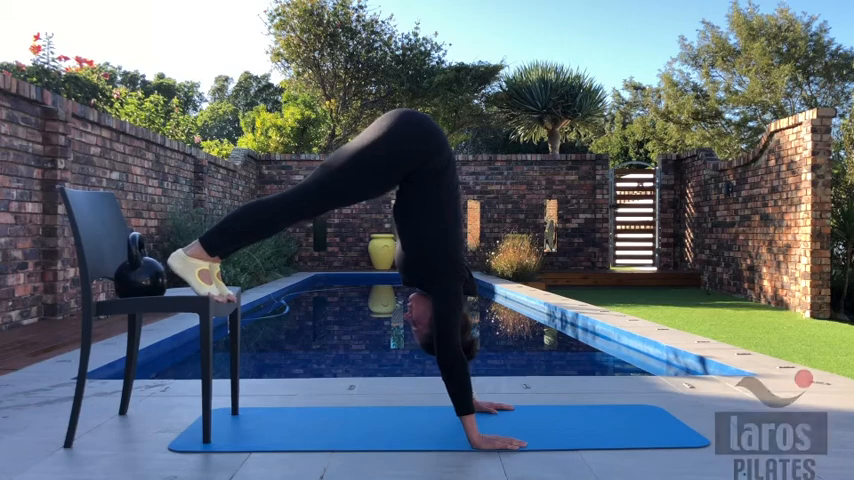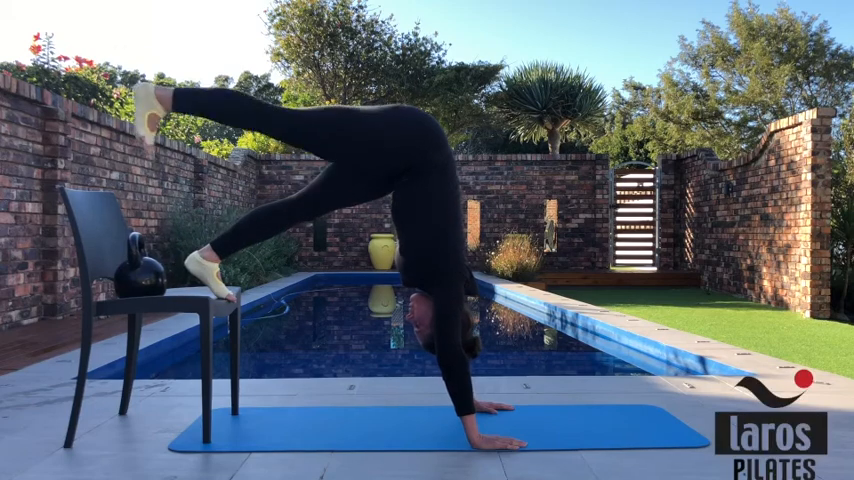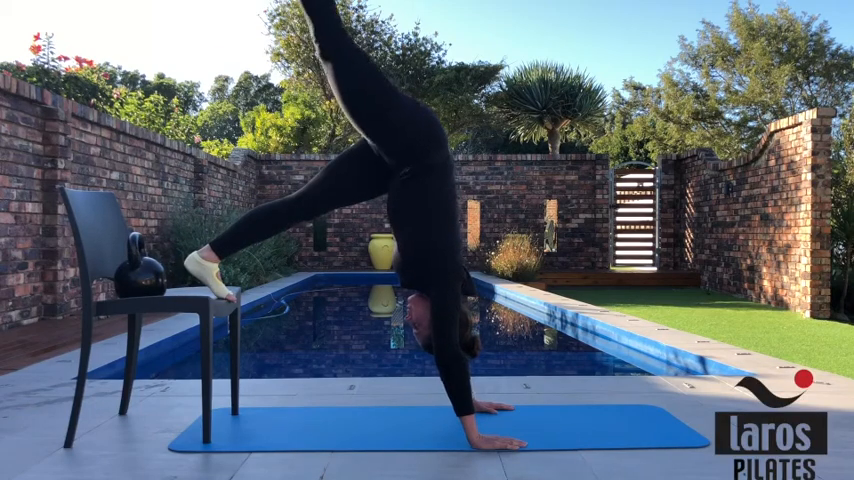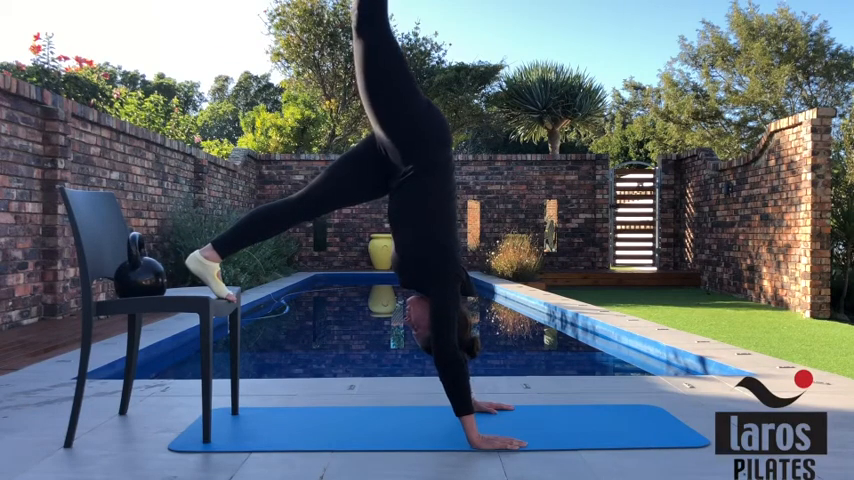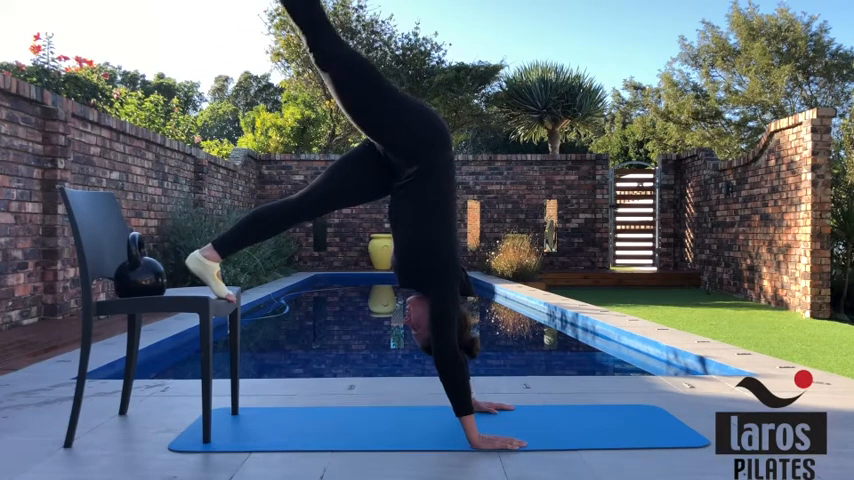
dt=1s
person 1, frame 1
left shoulder: (442, 276)
right shoulder: (443, 280)
left elbow: (450, 349)
right elbow: (449, 353)
left wrist: (471, 401)
left hip: (413, 145)
right hip: (410, 141)
left knee: (308, 201)
right knee: (304, 198)
left ankle: (211, 257)
right ankle: (196, 254)
person 1, frame 2
left shoulder: (444, 279)
right shoulder: (443, 281)
left elbow: (450, 348)
right elbow: (450, 351)
left wrist: (470, 402)
right wrist: (474, 435)
left hip: (404, 154)
right hip: (404, 139)
left knee: (302, 206)
right knee: (280, 122)
left ankle: (209, 257)
right ankle: (166, 98)
person 1, frame 3
left shoulder: (441, 280)
right shoulder: (441, 282)
left elbow: (448, 348)
right elbow: (448, 351)
left wrist: (471, 401)
right wrist: (474, 434)
left hip: (400, 153)
right hip: (405, 143)
left knee: (302, 204)
right knee: (333, 44)
left ankle: (207, 256)
person 1, frame 4
left shoulder: (439, 280)
right shoulder: (439, 282)
left elbow: (447, 349)
right elbow: (447, 351)
left wrist: (471, 401)
right wrist: (474, 435)
left hip: (404, 153)
right hip: (412, 146)
left knee: (304, 204)
left ankle: (210, 256)
person 1, frame 5
left shoulder: (439, 281)
right shoulder: (439, 284)
left elbow: (446, 350)
right elbow: (447, 351)
left wrist: (471, 400)
right wrist: (474, 435)
left hip: (402, 154)
right hip: (411, 144)
left knee: (305, 204)
right knee: (326, 50)
left ankle: (209, 256)
